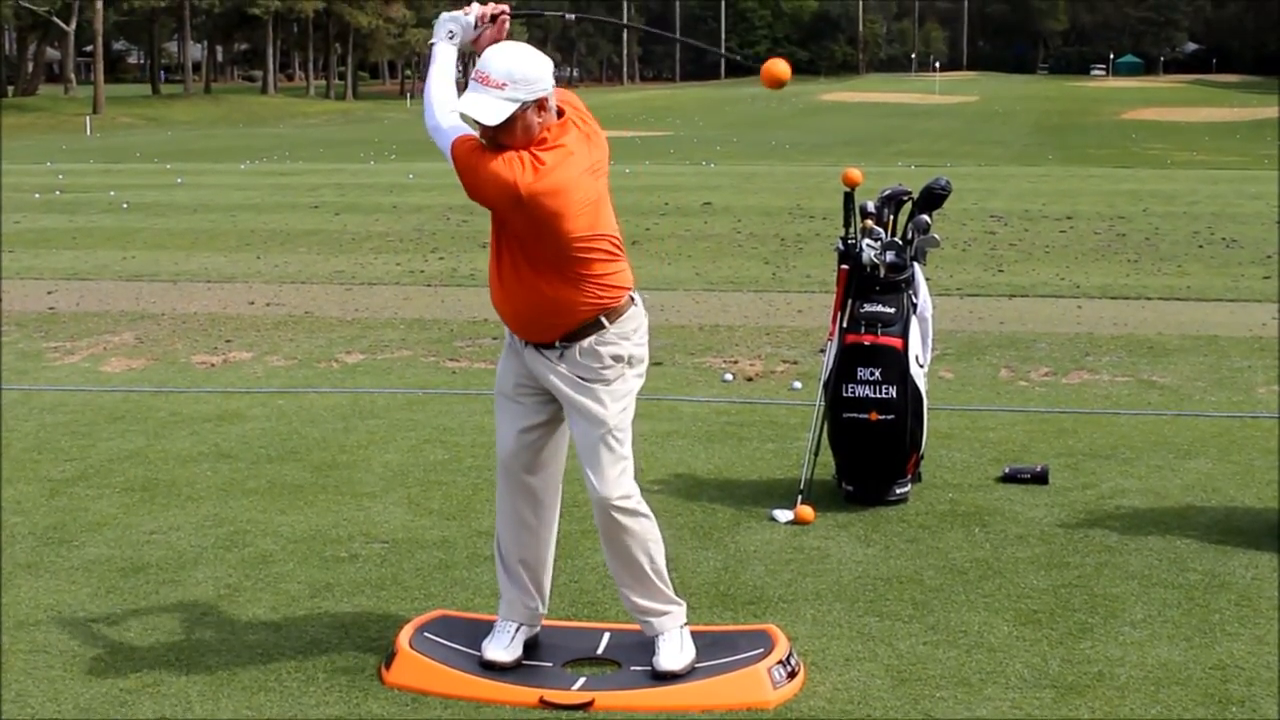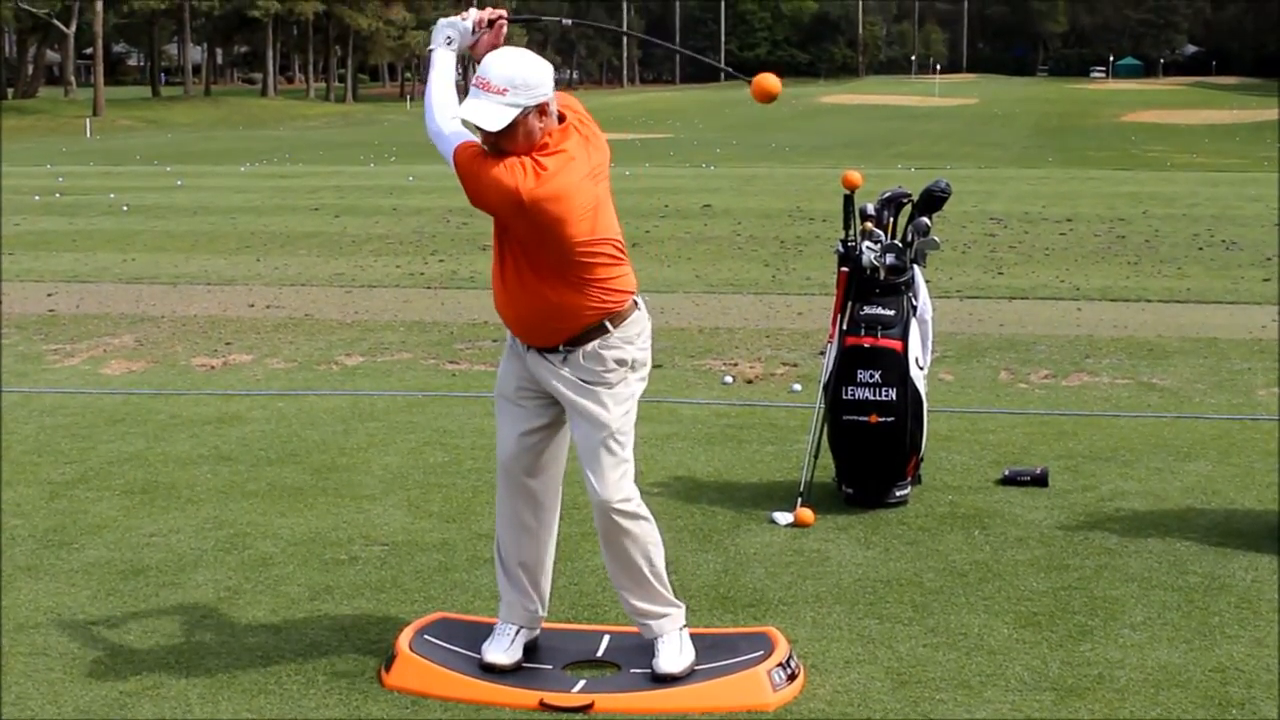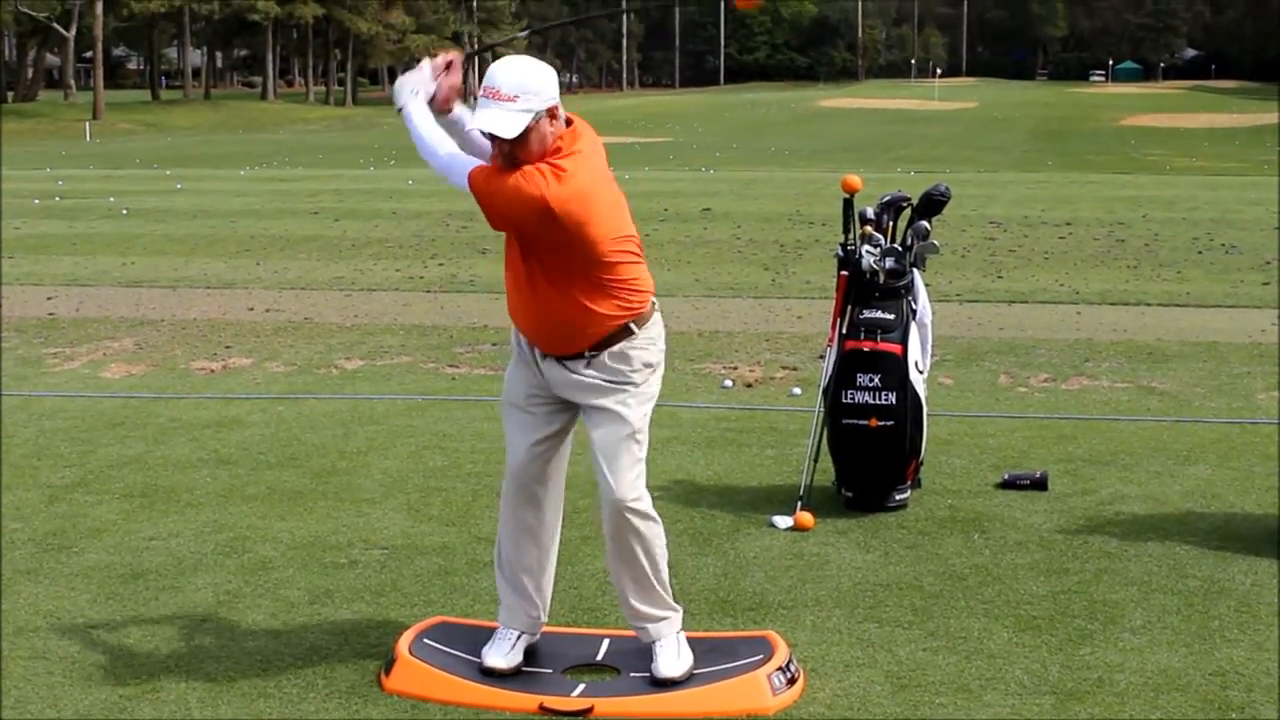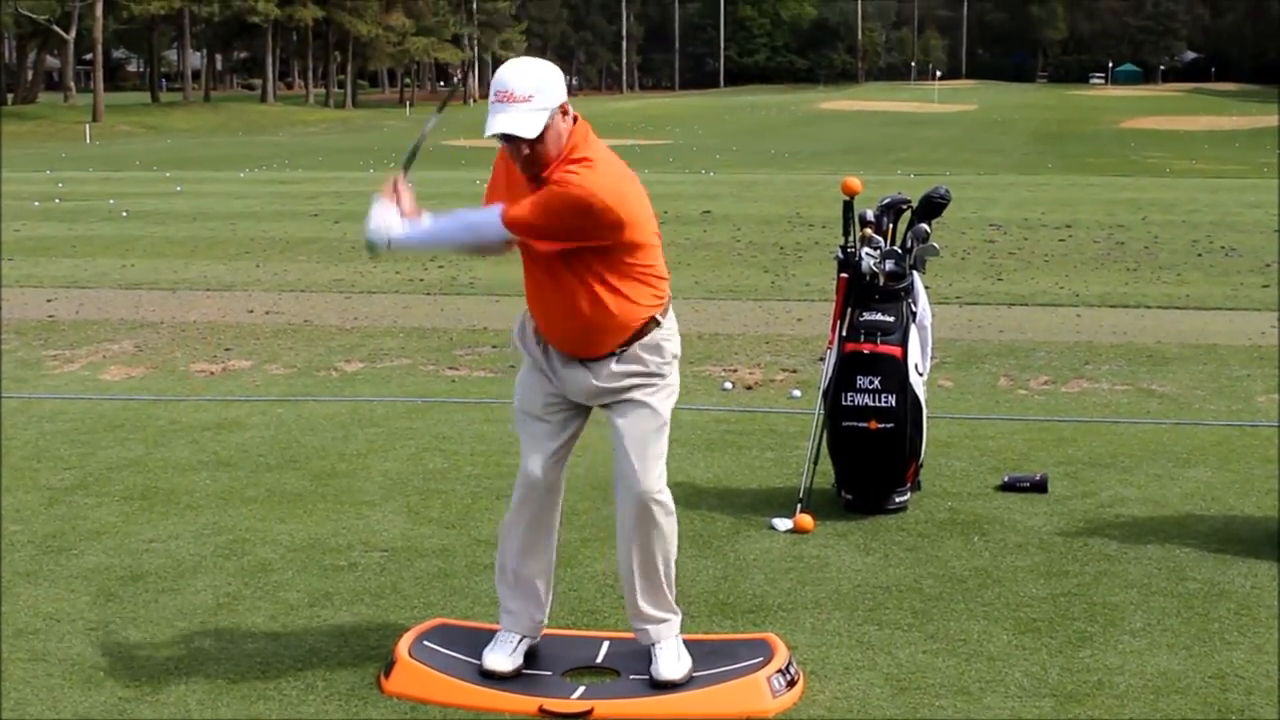
dt=0.1s
person 1, frame 1
left shoulder: (517, 181)
right shoulder: (569, 115)
left elbow: (441, 127)
left hip: (597, 348)
right hip: (529, 341)
left knee: (610, 490)
right knee: (520, 472)
left ankle: (665, 619)
right ankle: (519, 614)
person 1, frame 2
left shoulder: (524, 183)
right shoulder: (571, 125)
left elbow: (445, 134)
right elbow: (494, 122)
right wrist: (482, 56)
left hip: (601, 349)
right hip: (531, 343)
left knee: (610, 494)
right knee: (519, 475)
left ankle: (663, 622)
right ankle: (518, 616)
person 1, frame 3
left shoulder: (543, 193)
right shoulder: (569, 135)
left elbow: (449, 167)
right elbow: (490, 151)
left wrist: (413, 101)
right wrist: (449, 107)
left hip: (614, 358)
right hip: (539, 350)
left knee: (623, 496)
right knee: (526, 482)
left ankle: (662, 627)
right ankle: (518, 622)
person 1, frame 4
left shoulder: (588, 187)
right shoulder: (518, 160)
left elbow: (490, 226)
right elbow: (487, 228)
left wrist: (396, 229)
right wrist: (409, 218)
left hip: (635, 356)
right hip: (552, 348)
left knee: (644, 490)
right knee: (534, 485)
left ankle: (659, 628)
right ankle: (519, 623)
